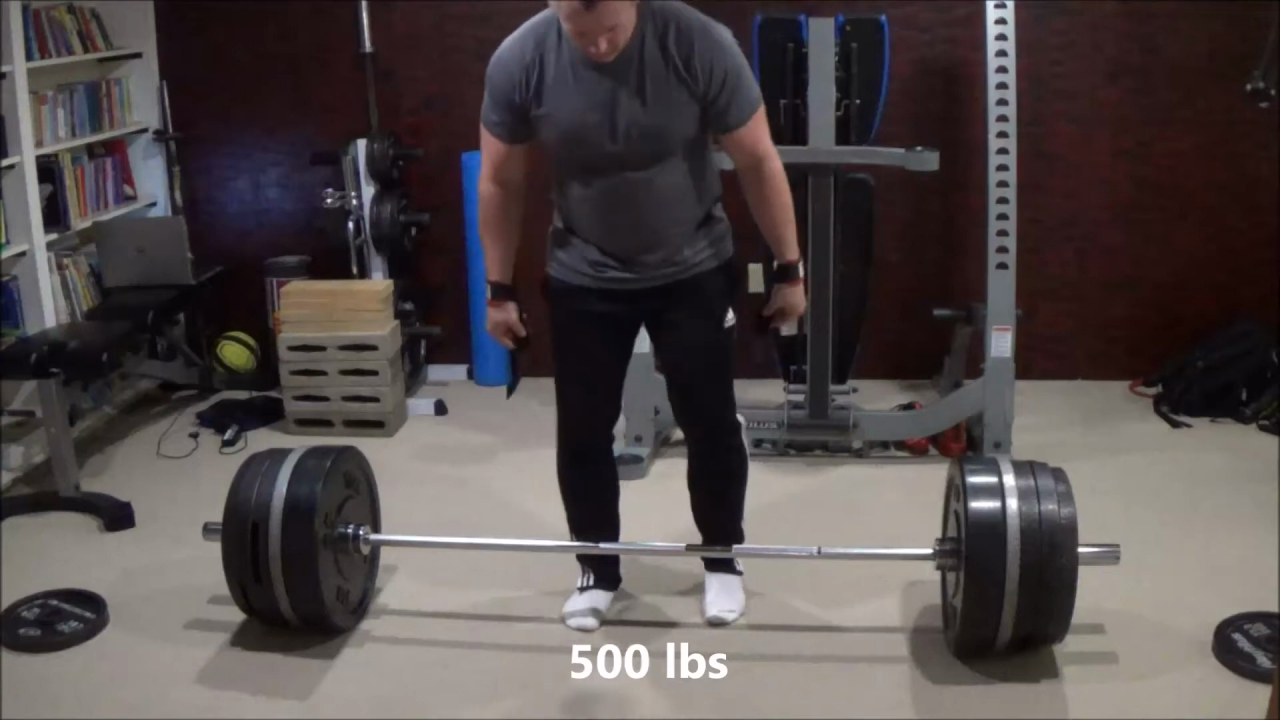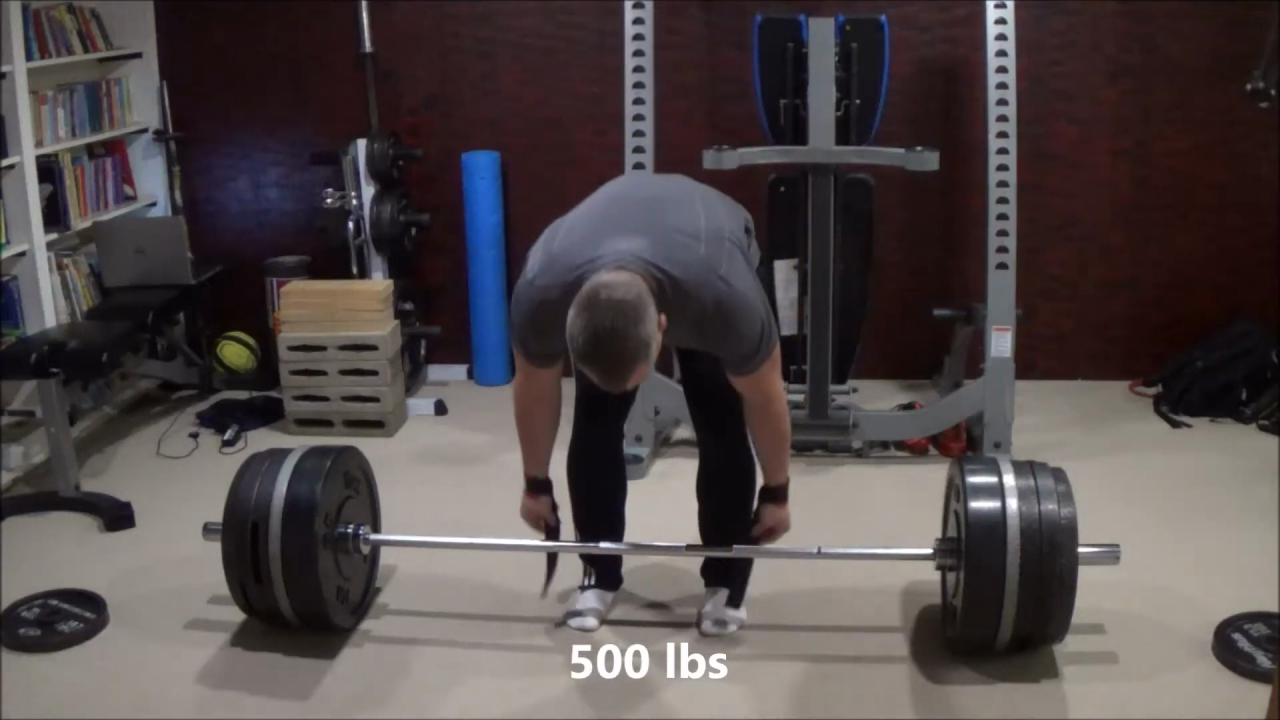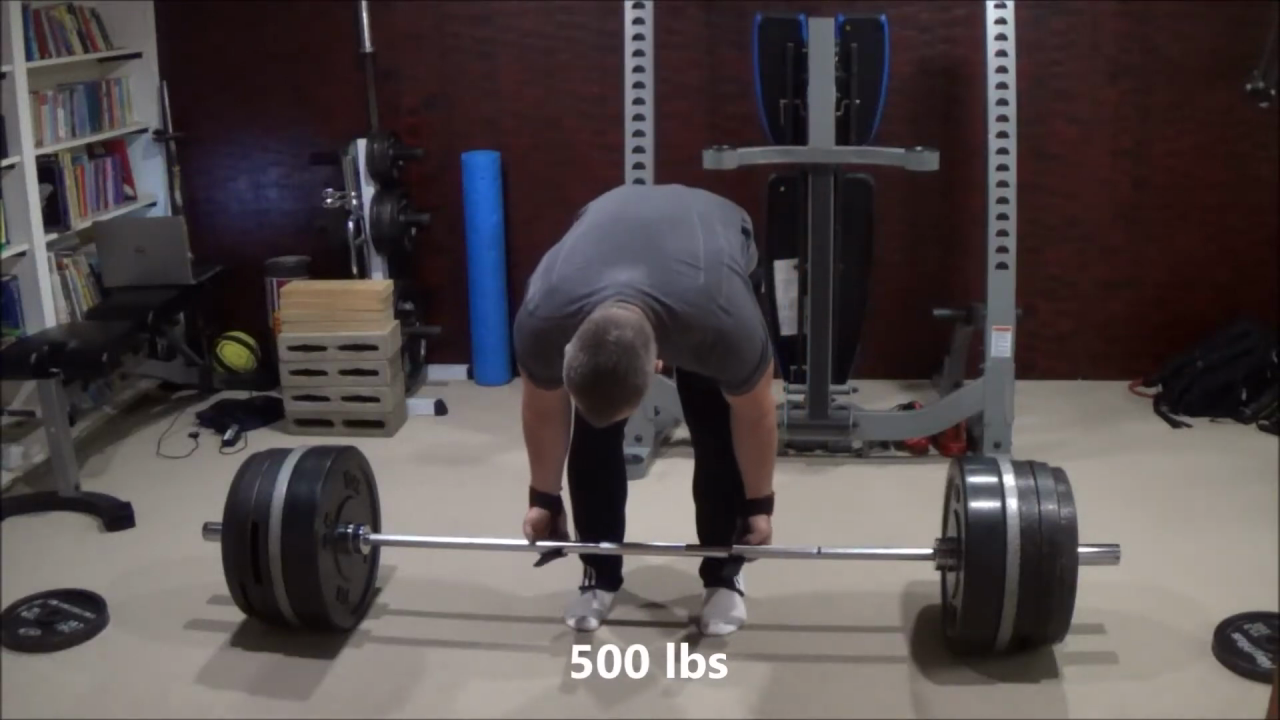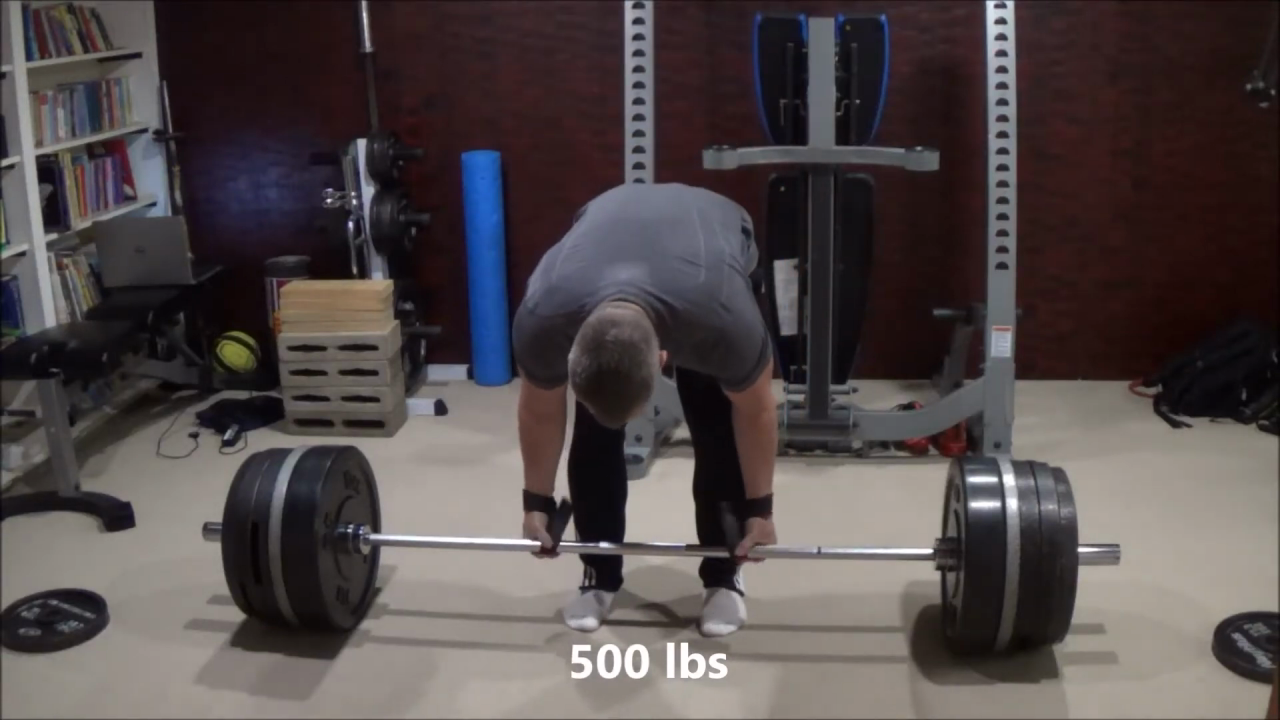
dt=0.7s
person 1, frame 1
right shoulder: (518, 61)
left elbow: (758, 162)
right elbow: (500, 182)
left wrist: (788, 270)
right wrist: (500, 289)
left hip: (694, 271)
right hip: (581, 277)
left knee: (710, 421)
right knee: (582, 431)
left ankle: (723, 560)
right ankle: (597, 569)
person 1, frame 2
left shoulder: (724, 297)
right shoulder: (541, 294)
left elbow: (765, 399)
right elbow: (535, 391)
left wrist: (776, 491)
right wrist: (536, 482)
left hip: (712, 264)
left knee: (723, 428)
right knee: (594, 426)
left ankle: (725, 575)
right ankle: (599, 571)
person 1, frame 3
left shoulder: (723, 321)
right shoulder: (542, 320)
left elbow: (754, 415)
right elbow: (544, 411)
left wrist: (759, 503)
right wrist: (544, 498)
left knee: (717, 431)
right knee: (591, 432)
left ankle: (722, 575)
right ankle: (600, 573)
person 1, frame 4
left shoulder: (723, 318)
right shoulder: (542, 319)
left elbow: (754, 411)
right elbow: (541, 412)
left wrist: (759, 505)
right wrist: (537, 501)
left knee: (718, 428)
right knee: (591, 432)
left ankle: (723, 574)
right ankle: (599, 572)
